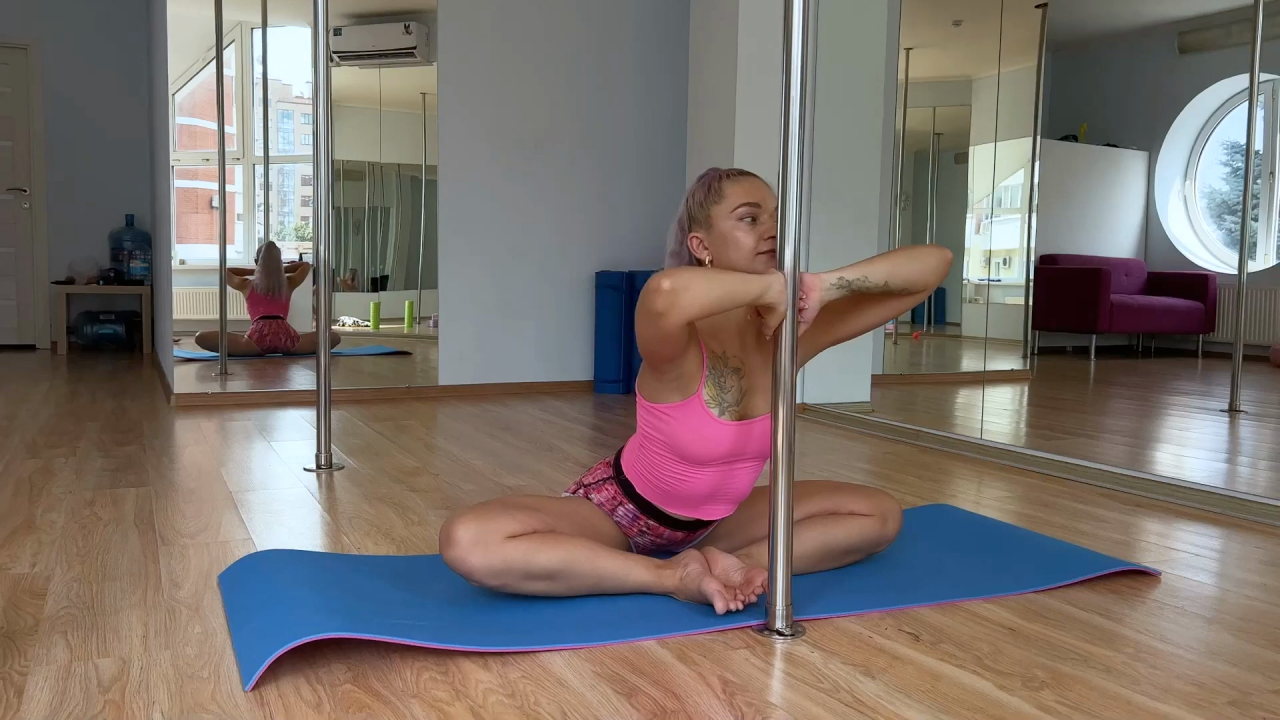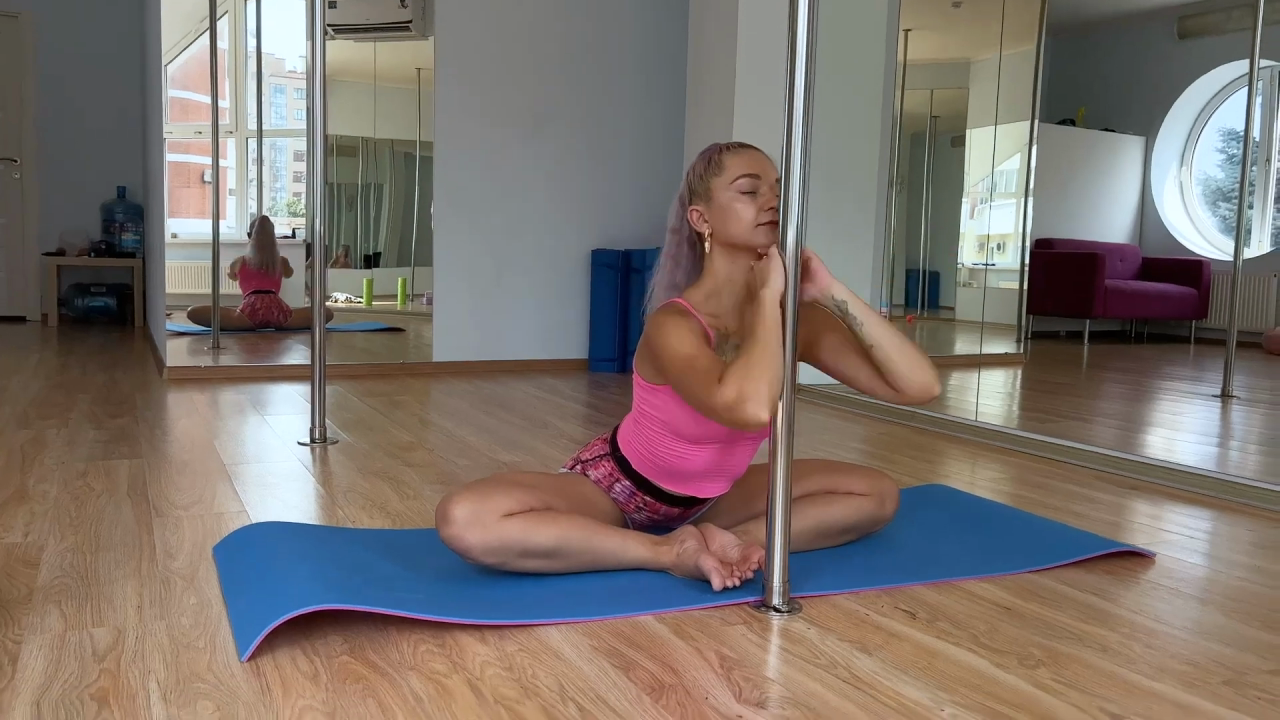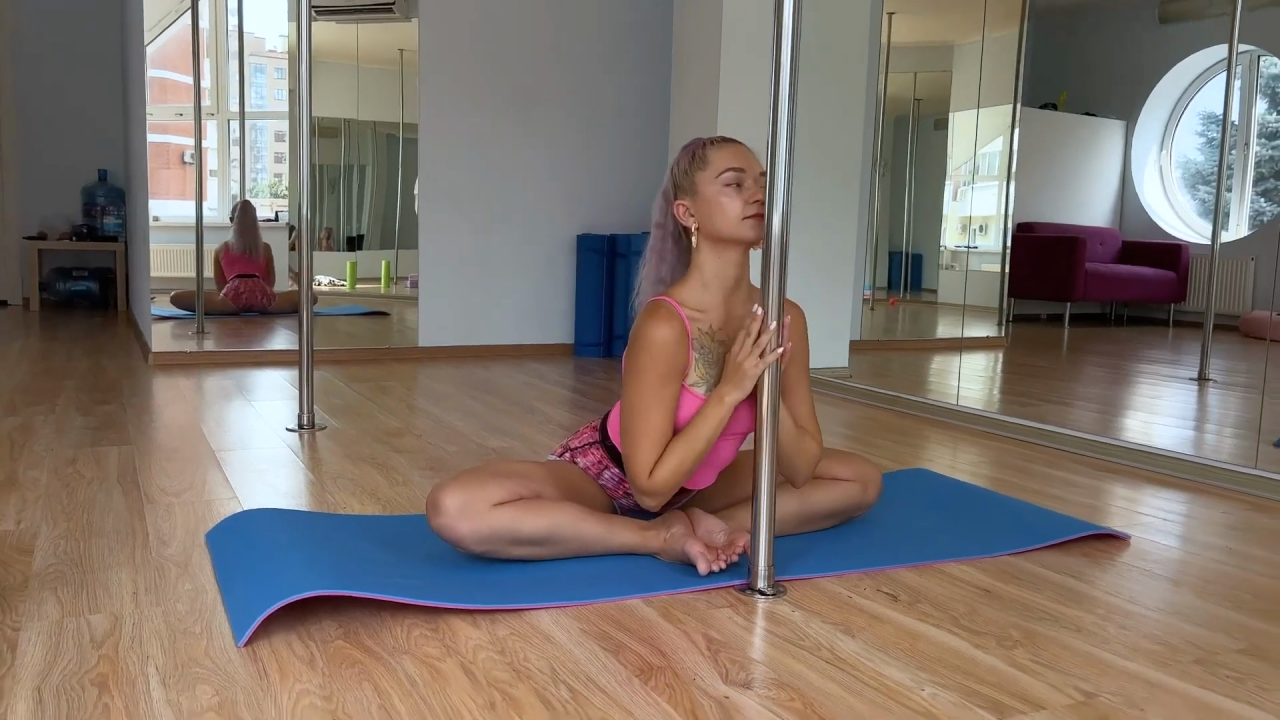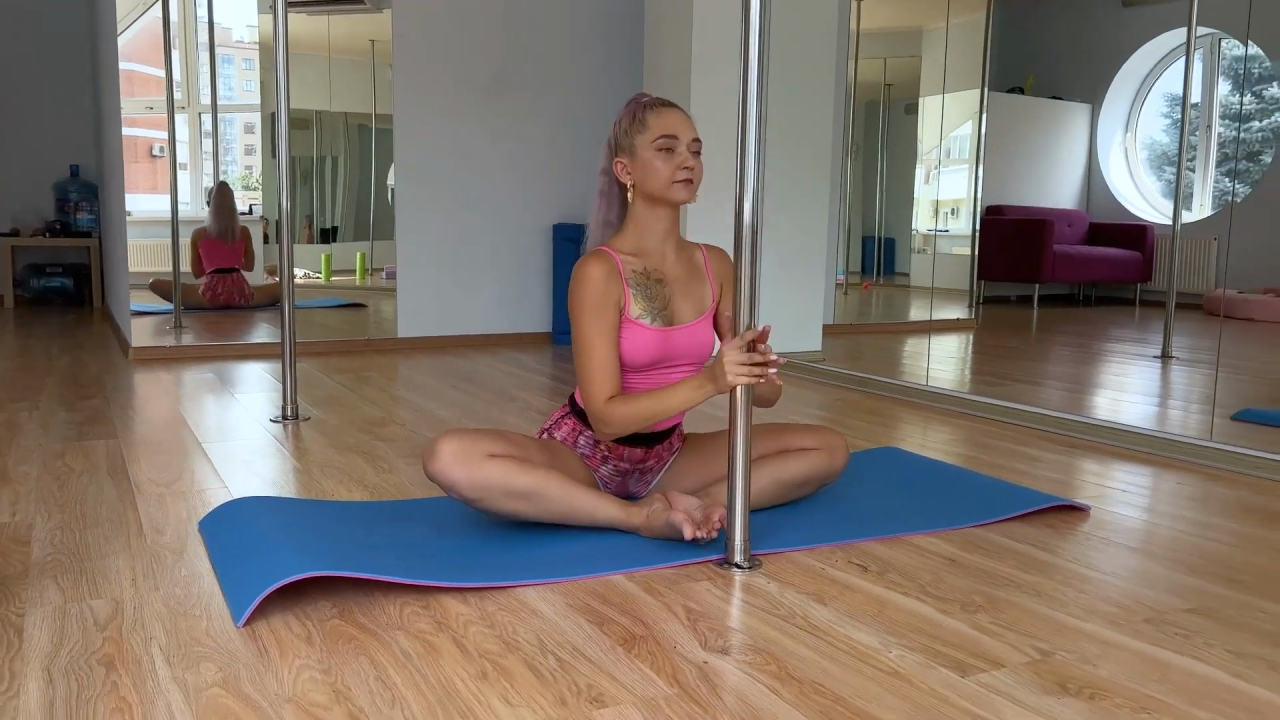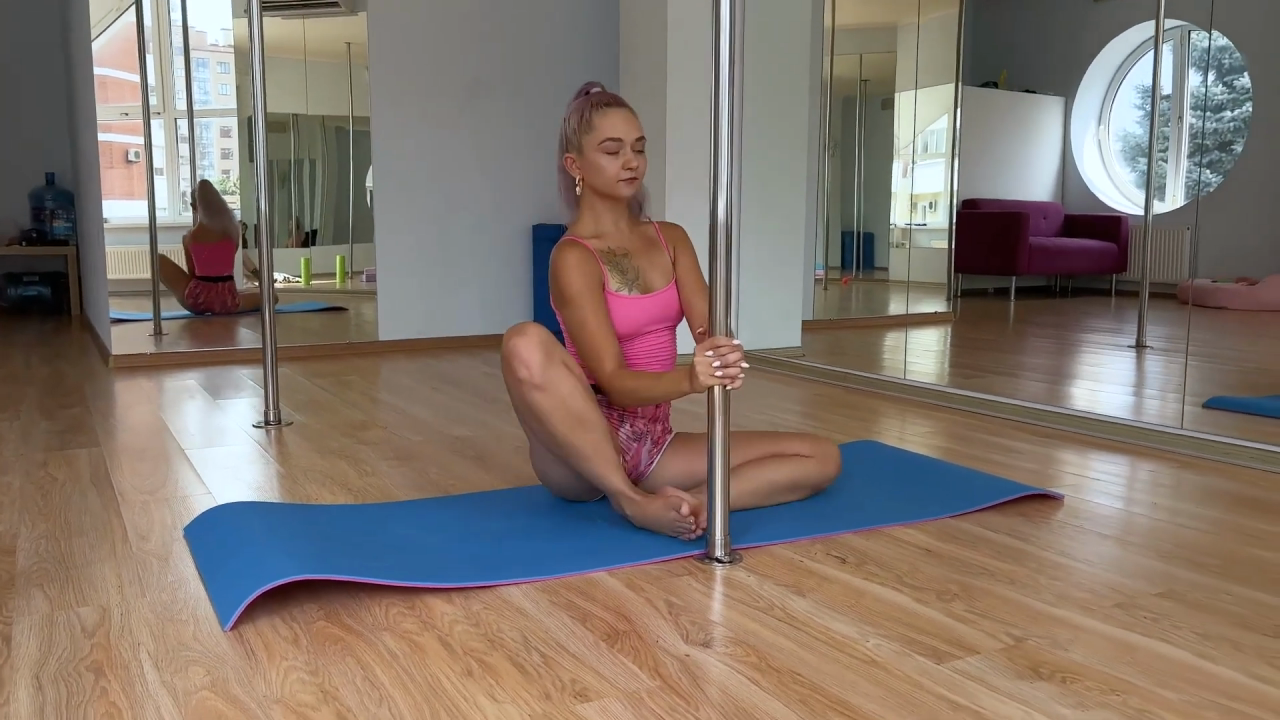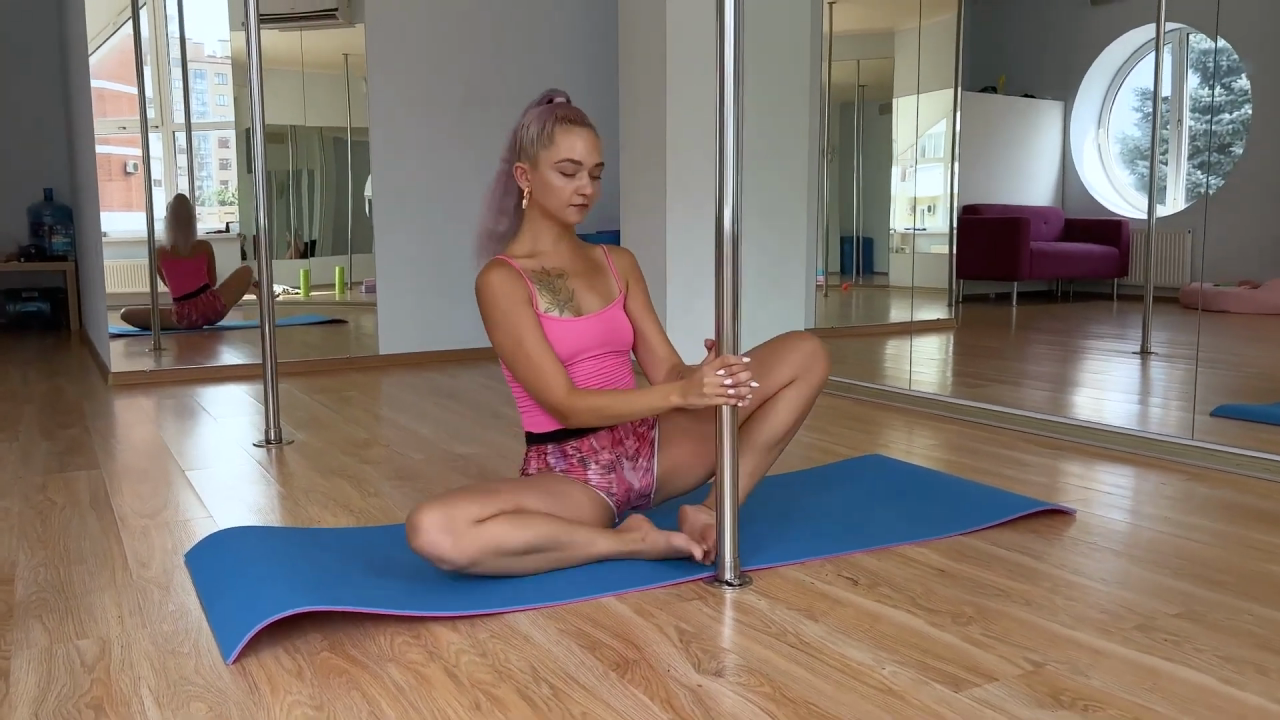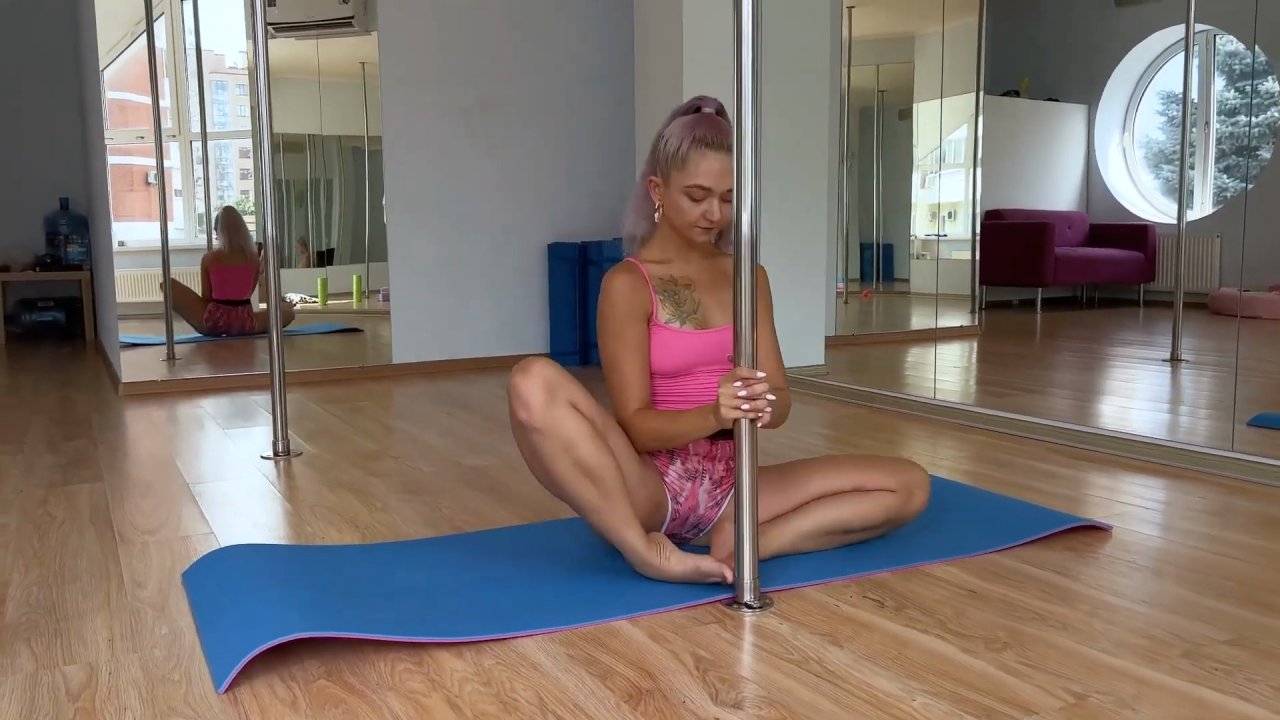
dt=0.7s
person 1, frame 1
left shoulder: (793, 333)
right shoulder: (679, 344)
left elbow: (935, 264)
right elbow: (667, 290)
left wrist: (827, 283)
right wrist: (770, 285)
left hip: (712, 521)
right hip: (618, 512)
left knee: (880, 514)
right knee: (467, 542)
left ankle: (718, 565)
right ankle: (674, 576)
person 1, frame 2
left shoulder: (798, 321)
right shoulder: (672, 327)
left elbow: (922, 386)
right elbow: (752, 409)
left wrist: (834, 293)
right wrist: (768, 295)
left hip: (709, 499)
right hip: (614, 492)
left knee: (877, 494)
right knee: (462, 519)
left ankle: (709, 540)
right ankle: (668, 552)
person 1, frame 3
left shoulder: (785, 321)
right shoulder: (663, 326)
left elbow: (801, 471)
right elbow: (650, 487)
right wrist: (730, 390)
left hip: (692, 486)
right hip: (602, 477)
left knee: (862, 479)
right knee: (454, 509)
left ankle: (711, 526)
right ankle: (660, 538)
person 1, frame 4
left shoulder: (714, 264)
right shoulder: (599, 271)
left elbow: (769, 393)
right elbow: (606, 416)
left wrist: (753, 368)
right wrist: (710, 381)
left hip: (664, 456)
right hip: (583, 455)
left knee: (829, 449)
right knee: (447, 458)
right ankle: (640, 516)
person 1, frame 5
left shoulder: (671, 239)
right shoulder: (573, 258)
left elbow: (709, 330)
right elbow: (613, 381)
left wrist: (719, 355)
right wrist: (687, 380)
left hip: (654, 441)
right hip: (584, 448)
left knee: (823, 459)
right knee: (525, 343)
left ankle: (686, 501)
right ankle: (632, 498)
person 1, frame 6
left shoulder: (618, 263)
right shoulder: (502, 280)
left elbow: (666, 369)
right elbow: (566, 405)
left wrist: (707, 378)
right wrist: (680, 394)
left hip: (650, 451)
right hip: (570, 478)
left knee: (806, 353)
right knee: (433, 534)
left ankle: (713, 513)
right ankle: (629, 542)
person 1, frame 7
left shoulder: (749, 278)
right shoulder: (628, 283)
left elbow: (779, 399)
right elbow: (637, 425)
left wrist: (764, 403)
right wrist: (714, 414)
left hip: (726, 483)
right hip: (647, 484)
left knee: (911, 487)
right knee: (533, 382)
left ankle: (741, 545)
right ankle: (647, 551)
